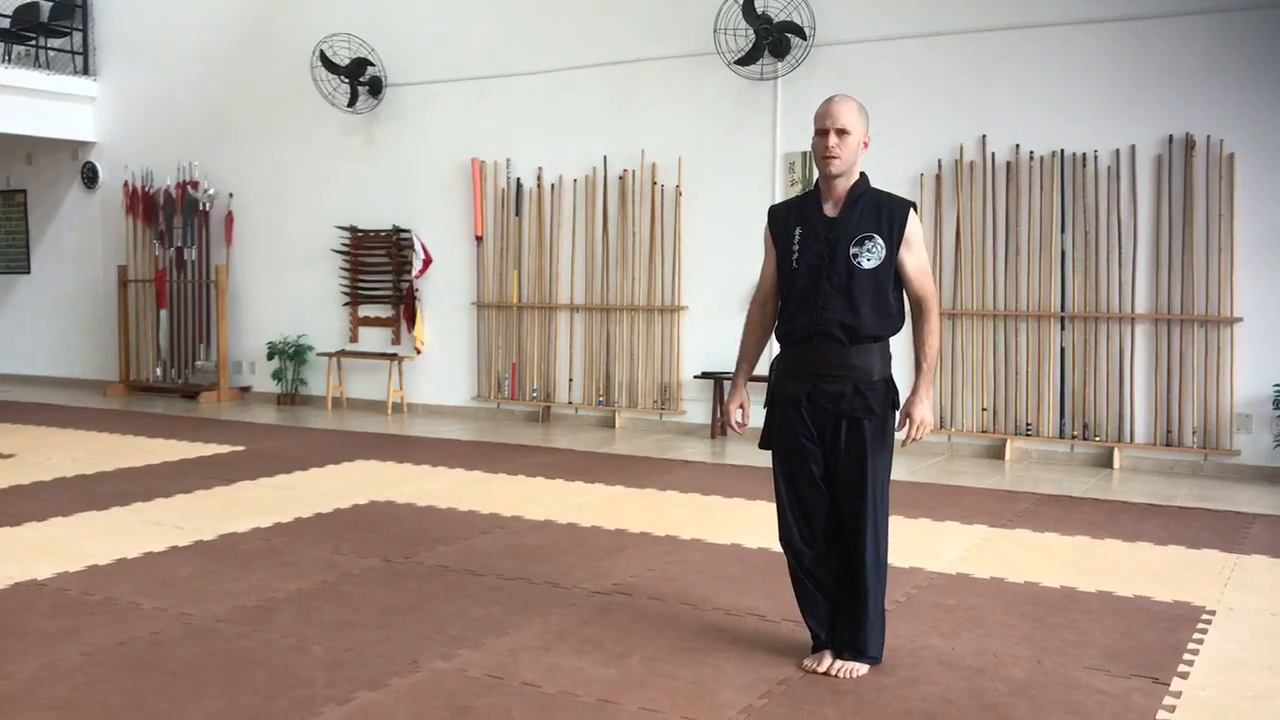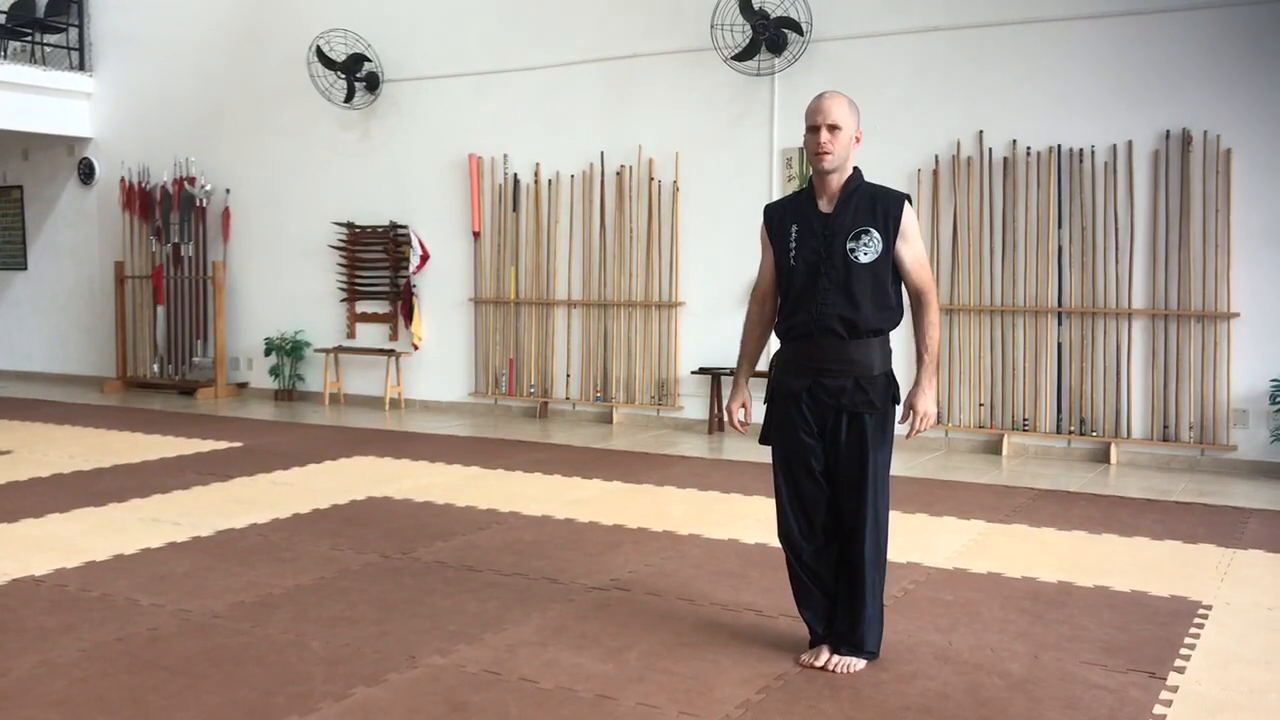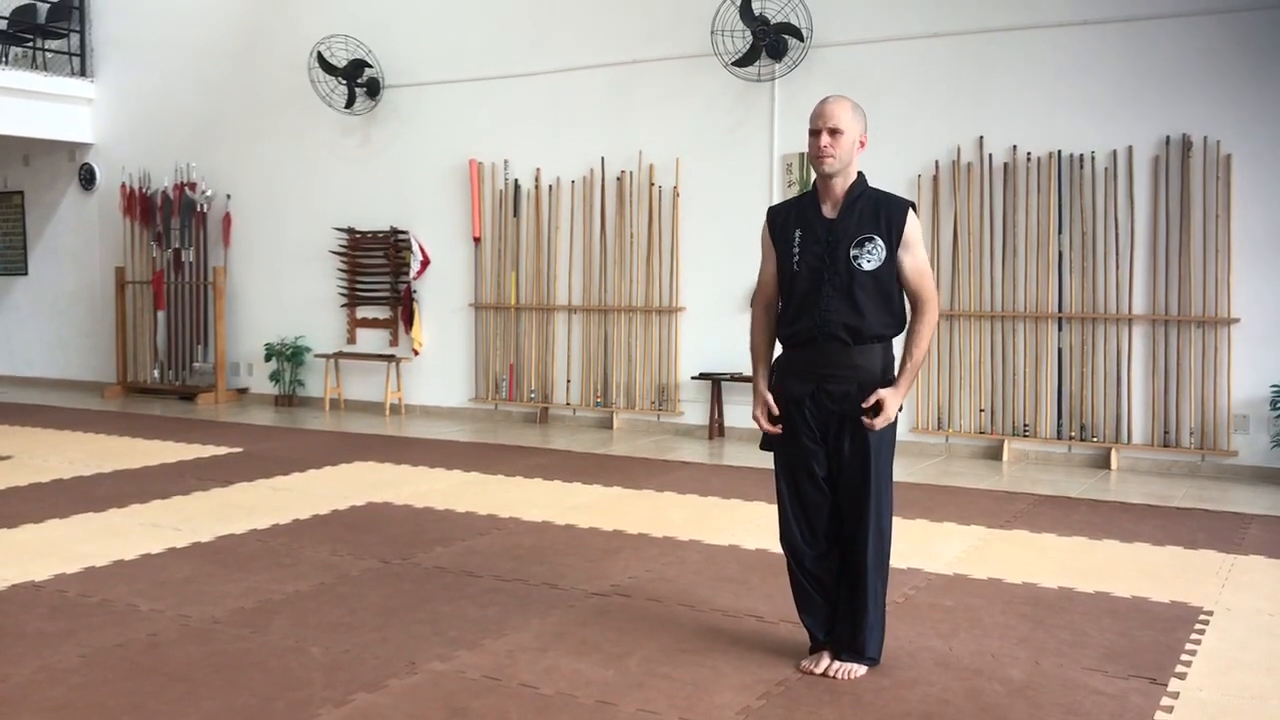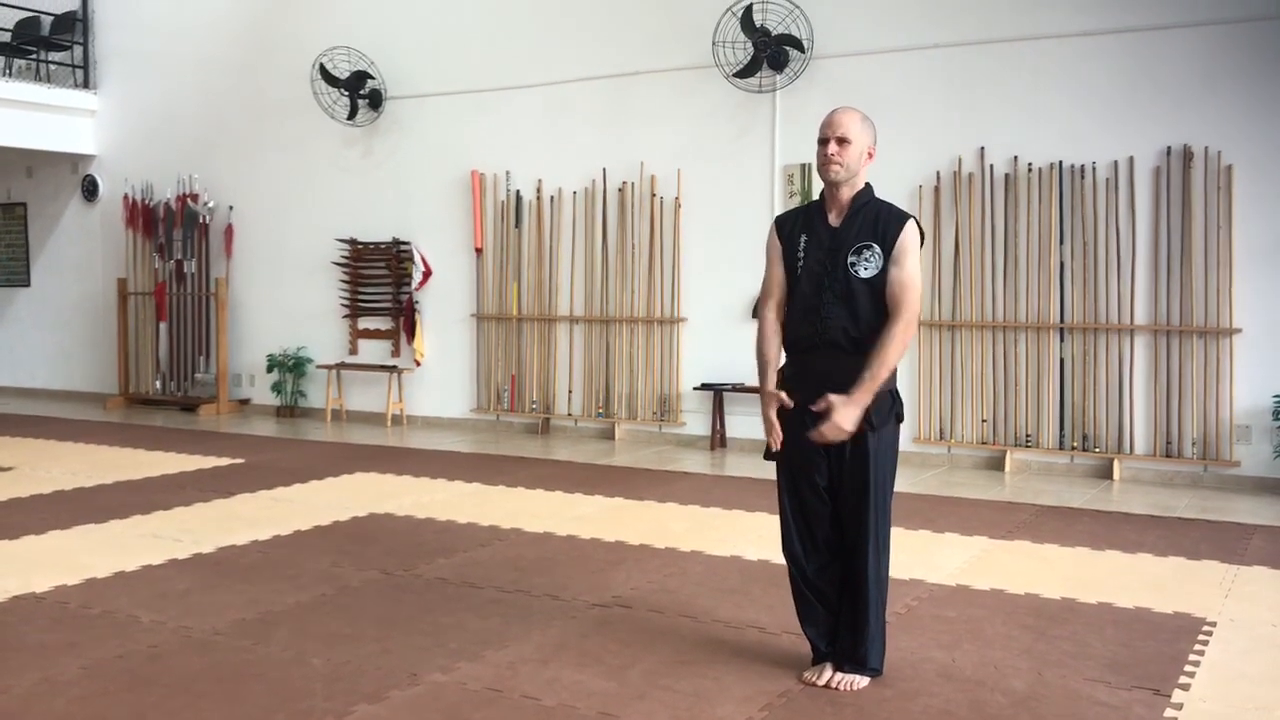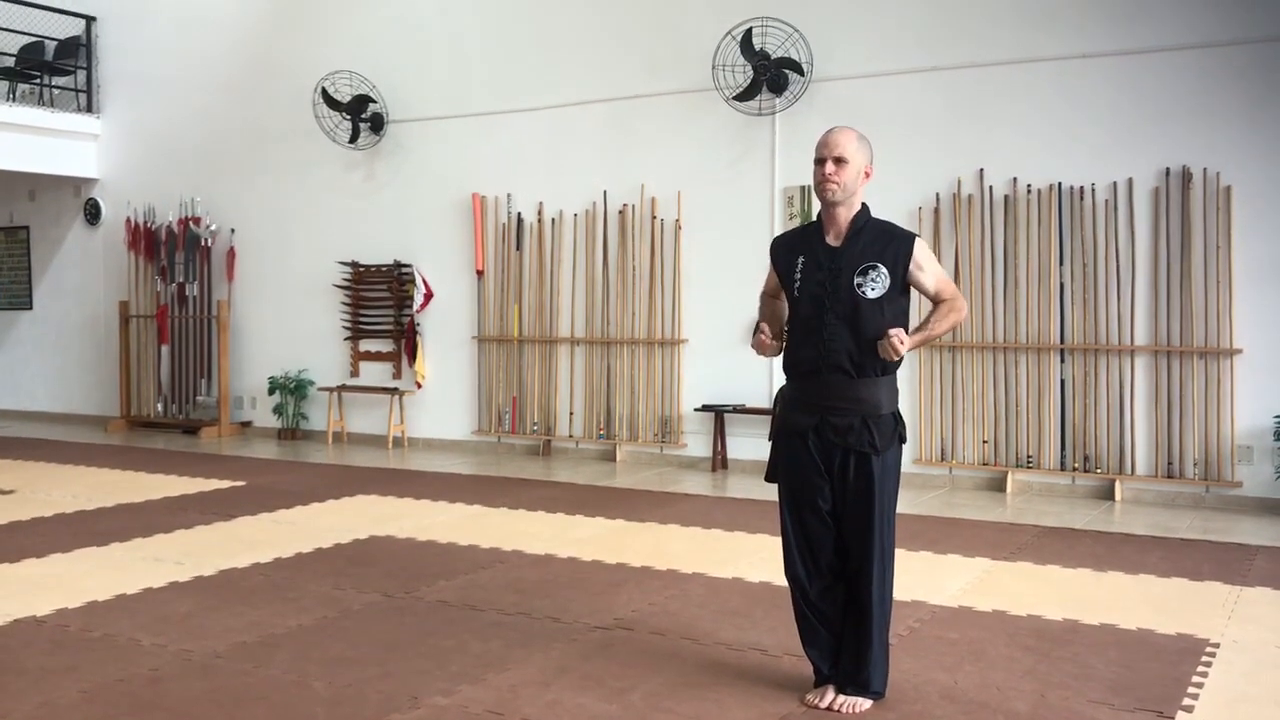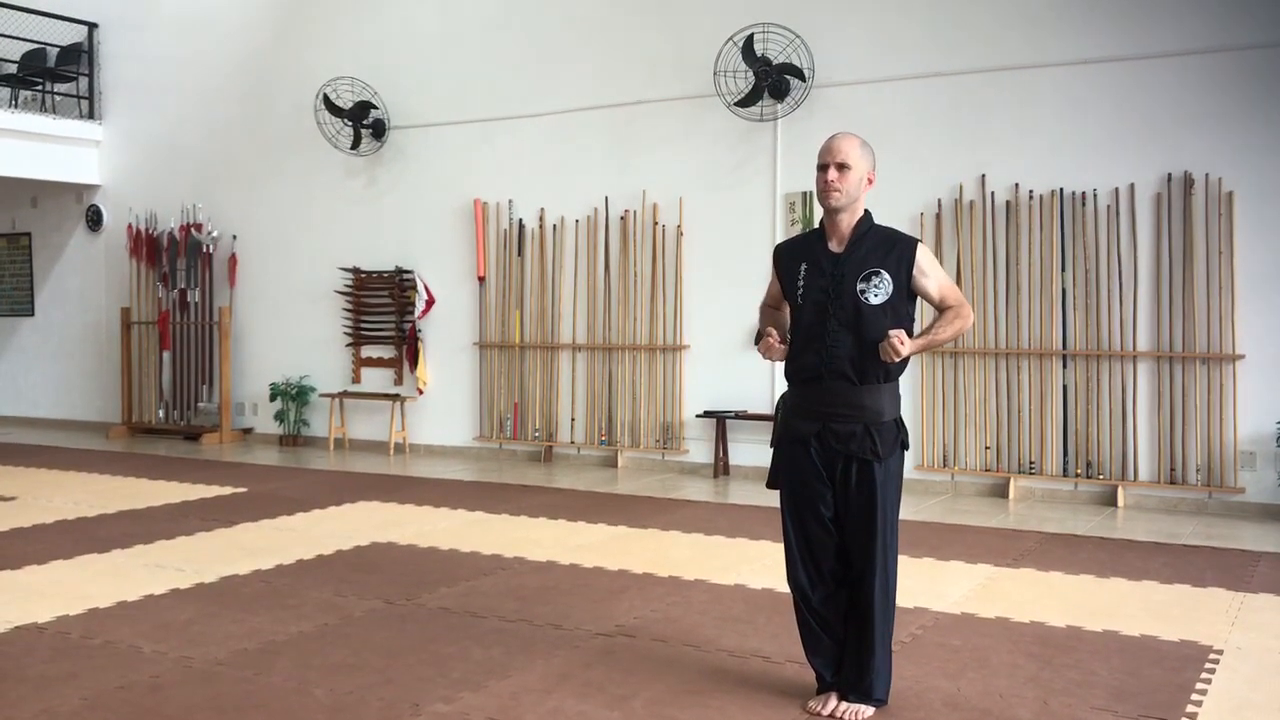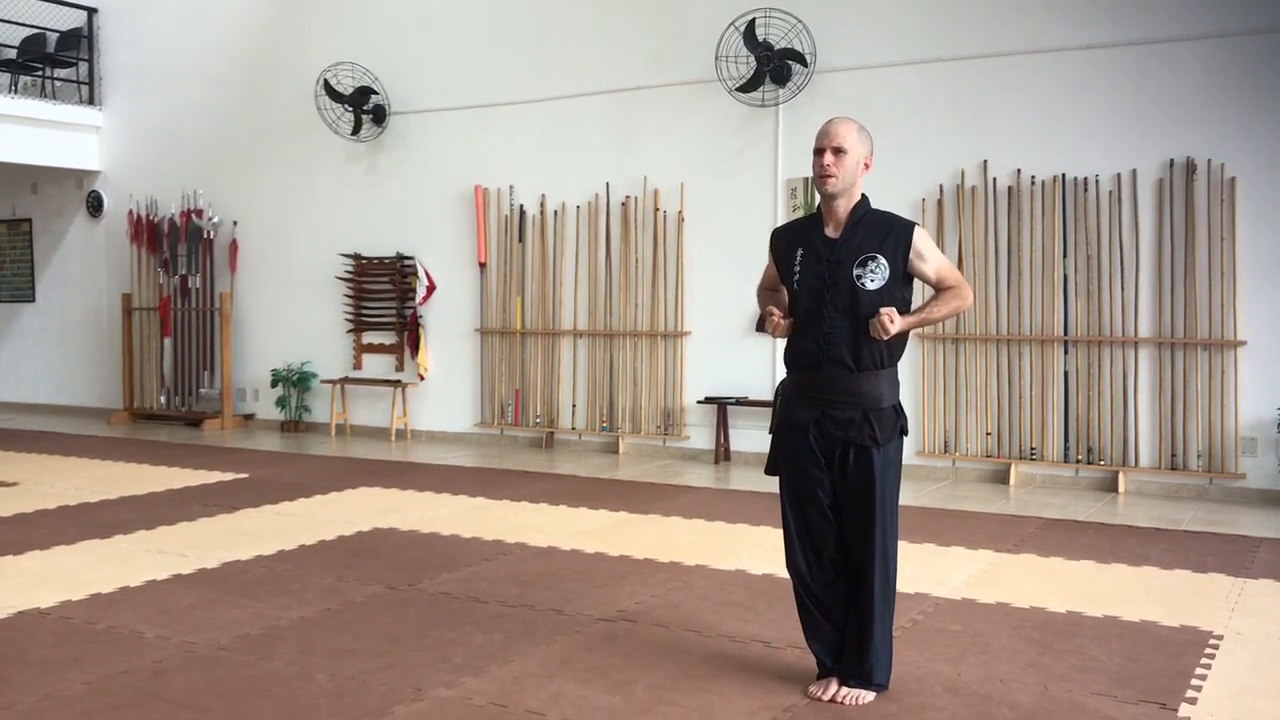
dt=0.7s
person 1, frame 1
left shoulder: (896, 217)
right shoulder: (784, 220)
left elbow: (926, 305)
right elbow: (765, 305)
left wrist: (923, 391)
right wrist: (740, 382)
left hip: (862, 383)
right hip: (795, 383)
left knee: (860, 520)
right knee: (803, 521)
left ankle: (858, 643)
right ankle: (825, 636)
person 1, frame 2
left shoulder: (891, 210)
right shoulder: (779, 217)
left elbow: (924, 297)
right elbow: (763, 303)
left wrist: (926, 382)
right wrist: (741, 381)
left hip: (862, 379)
right hip: (794, 378)
left knee: (860, 514)
right knee: (802, 516)
left ankle: (856, 638)
right ankle: (822, 631)
person 1, frame 3
left shoulder: (895, 216)
right shoulder: (782, 220)
left elbow: (925, 306)
right elbow: (765, 306)
left wrist: (900, 386)
right wrist: (761, 384)
left hip: (864, 389)
right hip: (797, 387)
left knee: (863, 520)
right knee: (804, 523)
left ankle: (858, 644)
right ankle: (823, 638)
person 1, frame 4
left shoulder: (896, 226)
right shoulder: (788, 227)
left elbow: (903, 321)
right elbow: (771, 310)
left wrist: (857, 400)
right wrist: (770, 387)
left hip: (864, 399)
right hip: (801, 399)
left knee: (862, 532)
right knee: (806, 533)
left ankle: (859, 656)
right ankle: (825, 648)
person 1, frame 5
left shoulder: (900, 245)
right shoulder: (788, 248)
left elbow: (953, 304)
left wrist: (909, 342)
right wrist: (768, 332)
left hip: (867, 417)
right hip: (801, 415)
left knee: (866, 552)
right knee: (808, 553)
left ankle: (862, 678)
right ankle: (827, 671)
person 1, frame 6
left shoulder: (902, 252)
right shoulder: (791, 255)
left elbow: (959, 311)
left wrist: (913, 344)
right wrist: (769, 336)
left hip: (869, 425)
right hip: (803, 423)
left knee: (868, 560)
right knee: (811, 560)
person 1, frame 7
left shoulder: (899, 236)
right shoulder: (787, 239)
left elbow: (959, 290)
left wrist: (906, 321)
right wrist: (772, 315)
left hip: (868, 411)
right hip: (801, 409)
left knee: (868, 545)
right knee: (810, 546)
left ankle: (865, 670)
right ankle: (830, 663)
